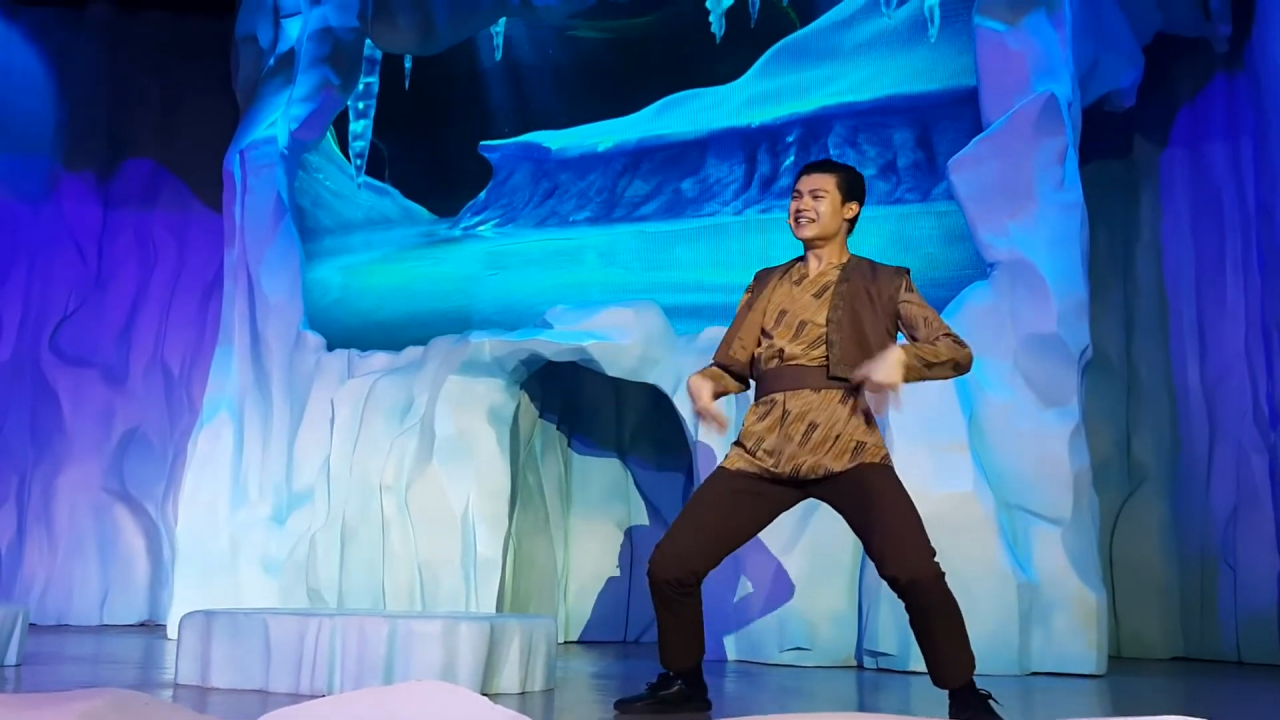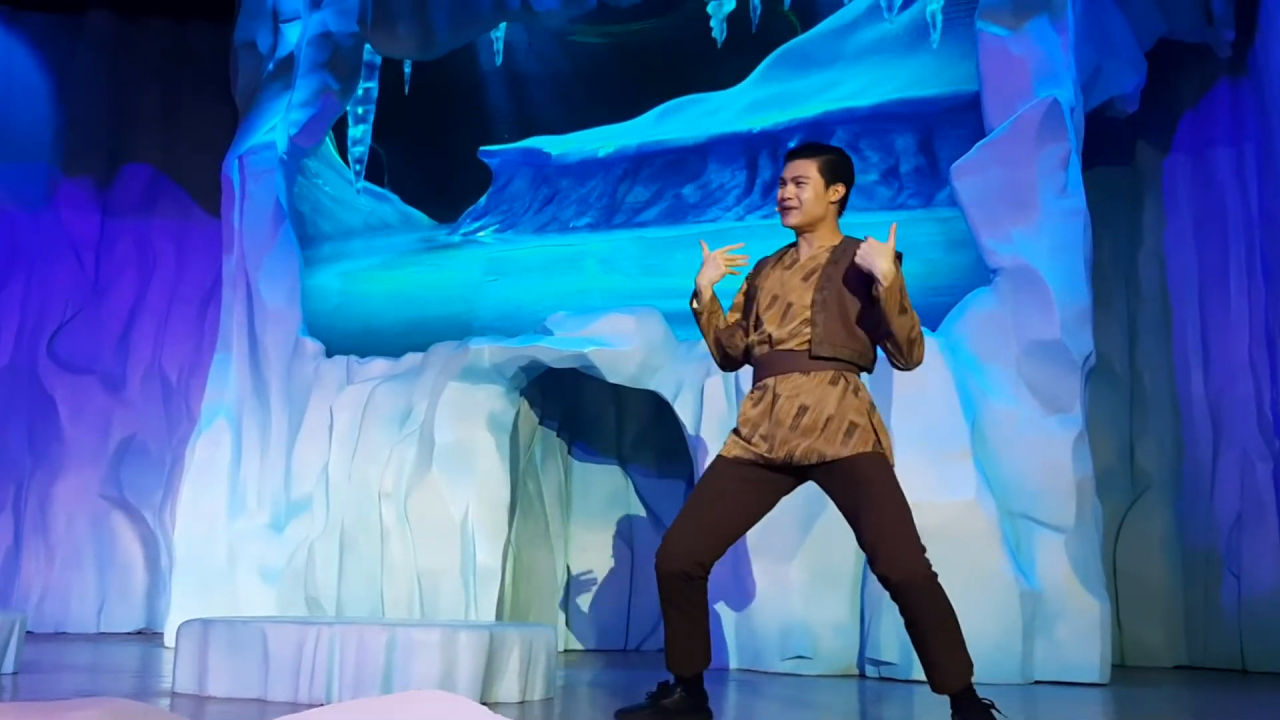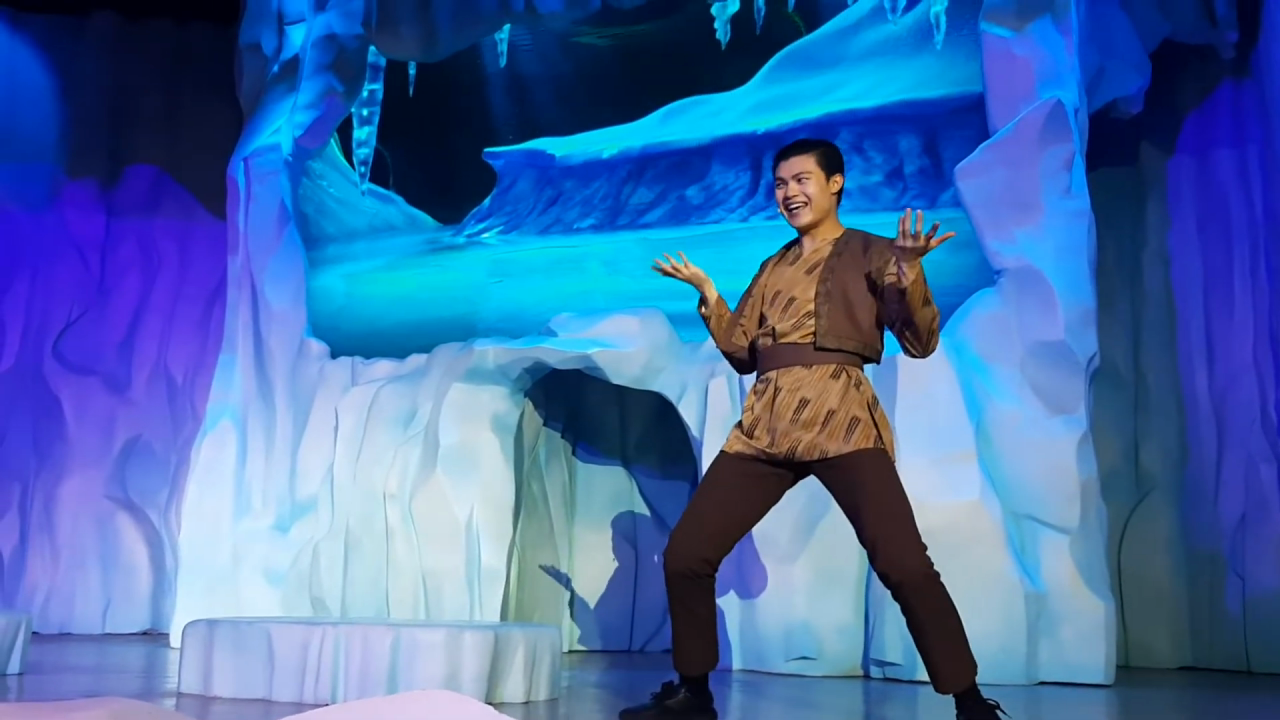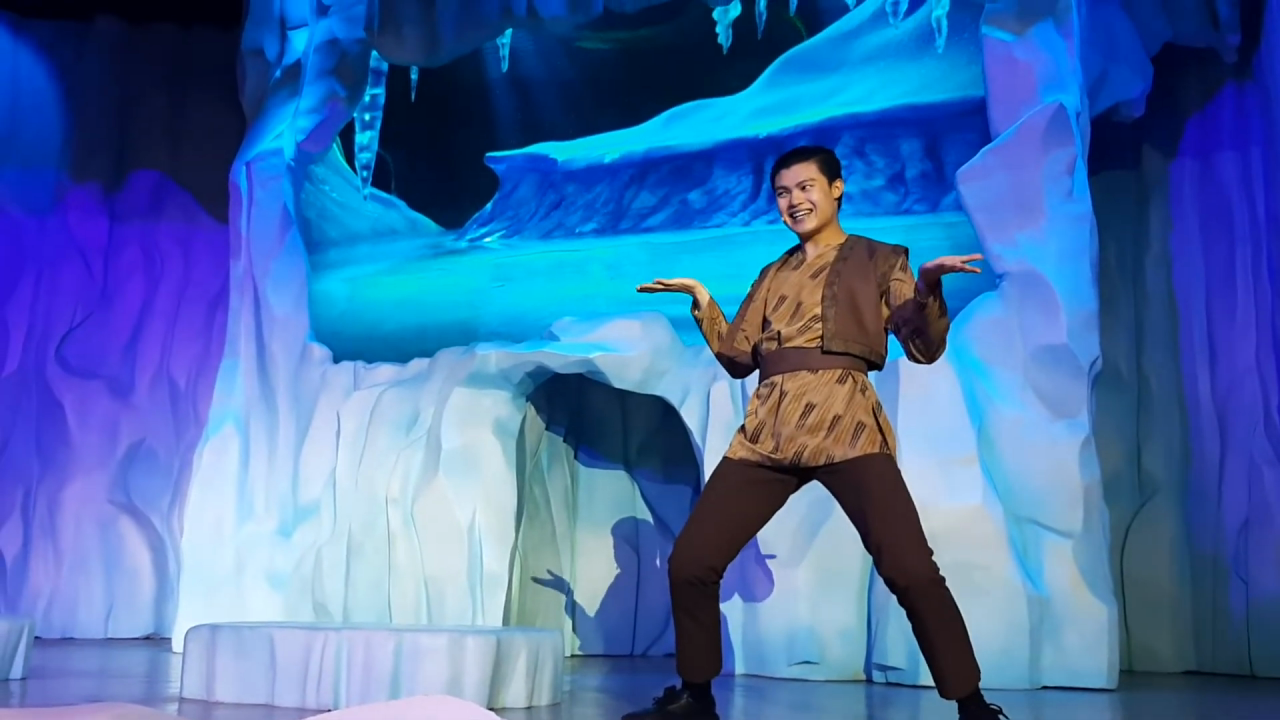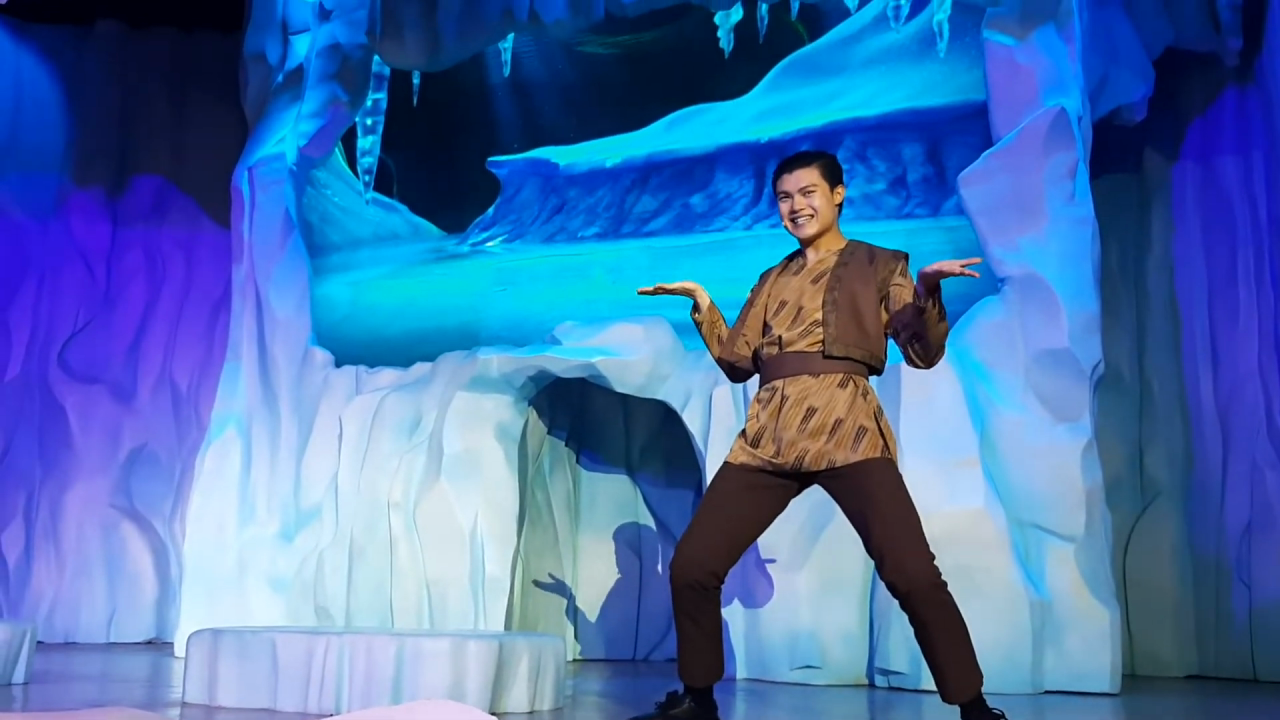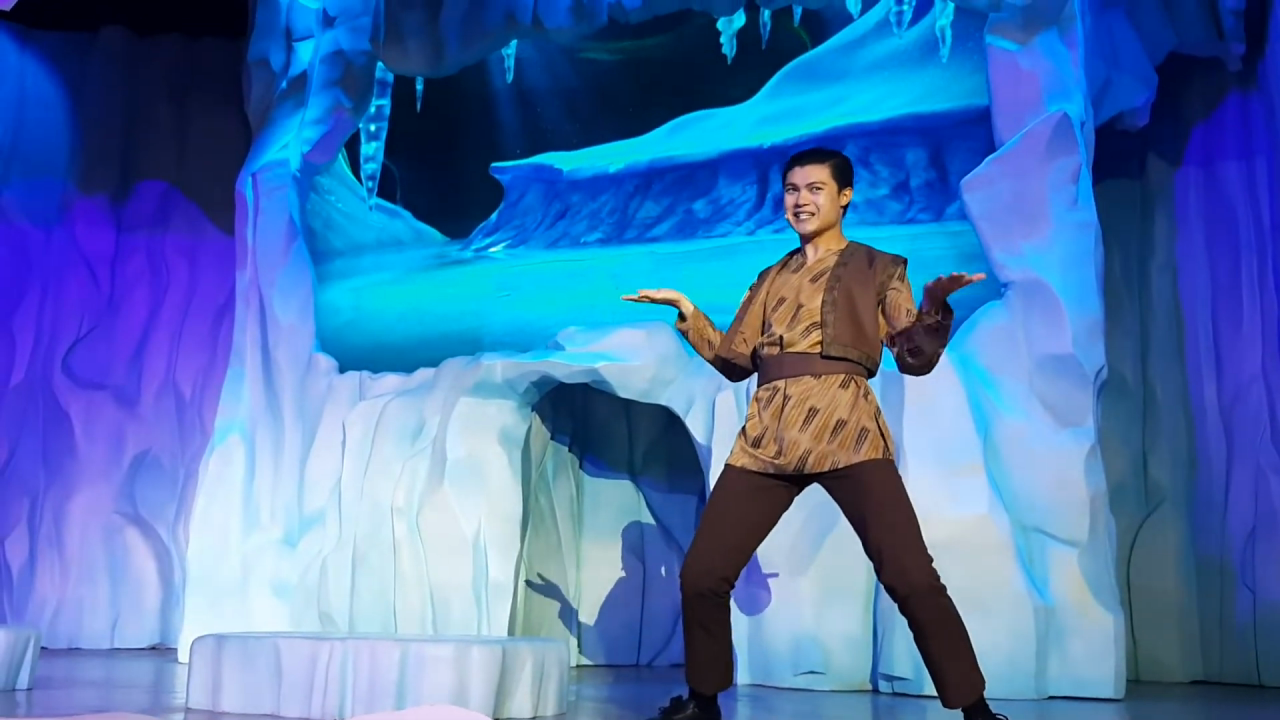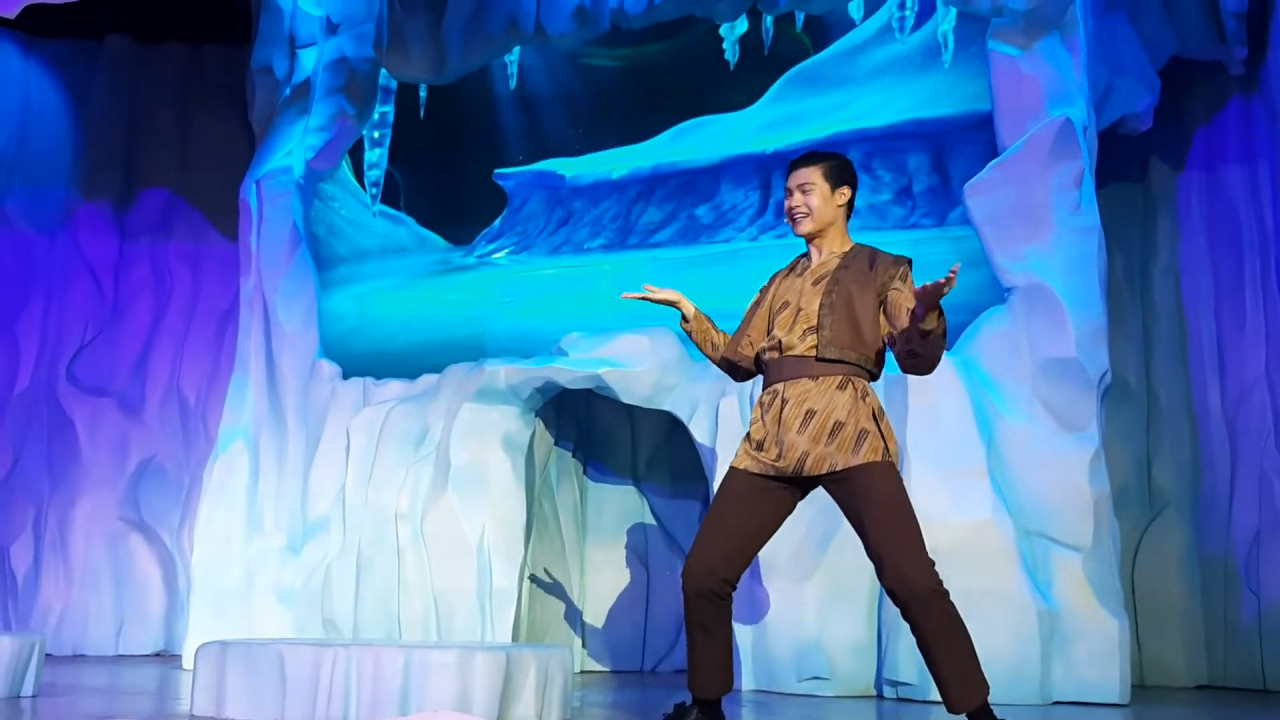
dt=0.4s
person 1, frame 1
left shoulder: (884, 283)
right shoulder: (767, 283)
left elbow: (955, 350)
right elbow: (734, 366)
left wrist: (902, 358)
right wrist: (701, 381)
left hip: (846, 446)
right hip: (762, 450)
left knee: (916, 572)
right knee: (669, 566)
person 1, frame 2
left shoulder: (869, 260)
right shoulder: (765, 269)
left elbow: (908, 356)
right elbow: (729, 354)
left wrist: (886, 279)
right wrist: (705, 291)
left hip: (841, 428)
right hip: (761, 432)
left knee: (905, 568)
right knee: (677, 558)
person 1, frame 3
left shoulder: (873, 253)
right shoulder: (772, 268)
left elbow: (920, 342)
right elbow: (742, 354)
left wrist: (910, 269)
right wrist: (707, 293)
left hip: (842, 421)
right hip: (763, 427)
left knee: (904, 564)
right knee: (685, 556)
person 1, frame 4
left shoulder: (880, 260)
right shoulder: (772, 275)
left elbow: (925, 348)
right elbow: (737, 357)
left wrist: (928, 287)
right wrist: (701, 300)
left hip: (846, 426)
right hip: (766, 432)
left knee: (911, 570)
right knee: (689, 563)
person 1, frame 5
left shoulder: (880, 265)
right shoulder: (772, 280)
left elbow: (924, 354)
right elbow: (737, 362)
left wrist: (926, 290)
right wrist: (702, 302)
left hip: (847, 430)
right hip: (767, 436)
left knee: (913, 574)
right knee: (691, 567)
person 1, frame 6
left shoulder: (879, 269)
right shoulder: (771, 279)
left elbow: (916, 359)
right elbow: (733, 360)
left wrist: (935, 305)
right wrist: (685, 308)
left hip: (846, 431)
right hip: (767, 437)
left knee: (912, 577)
right knee: (701, 574)
person 1, frame 7
left shoulder: (883, 270)
right shoulder: (780, 282)
left elbow: (918, 360)
right elbow: (740, 361)
left wrist: (927, 308)
right wrist: (688, 309)
left hip: (849, 432)
right hip: (771, 440)
left knee: (912, 580)
right knee: (703, 574)
